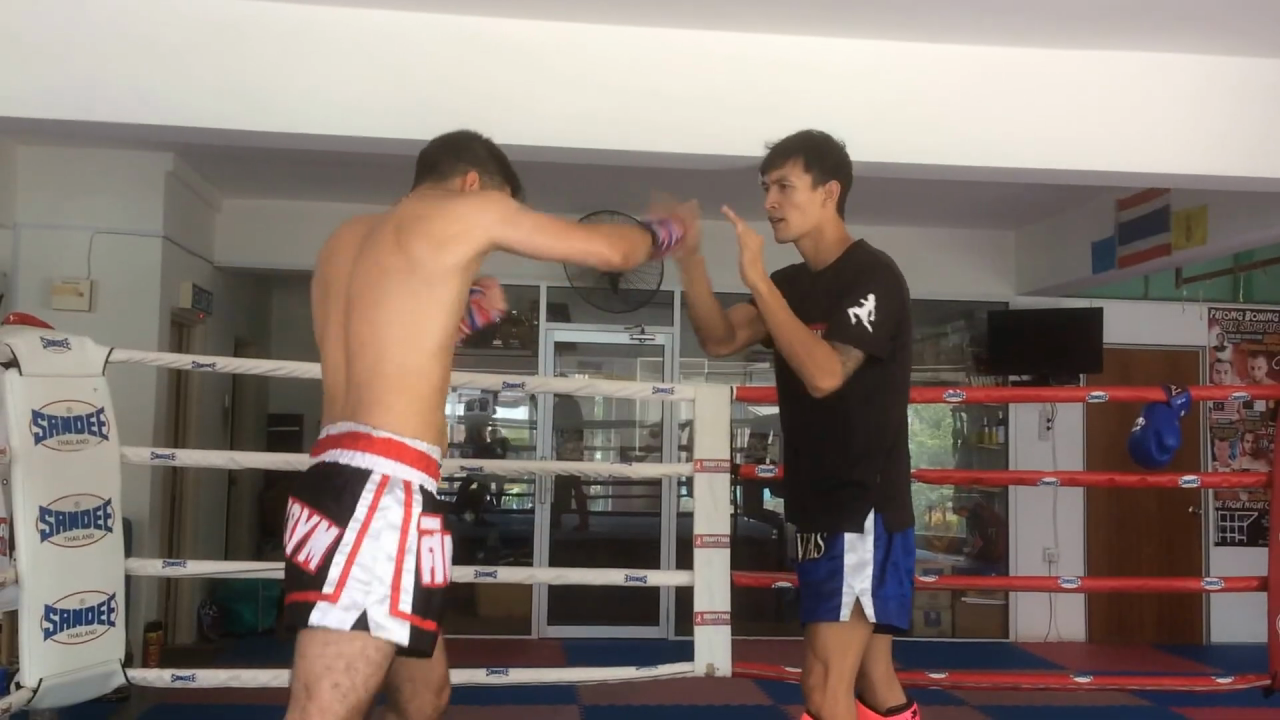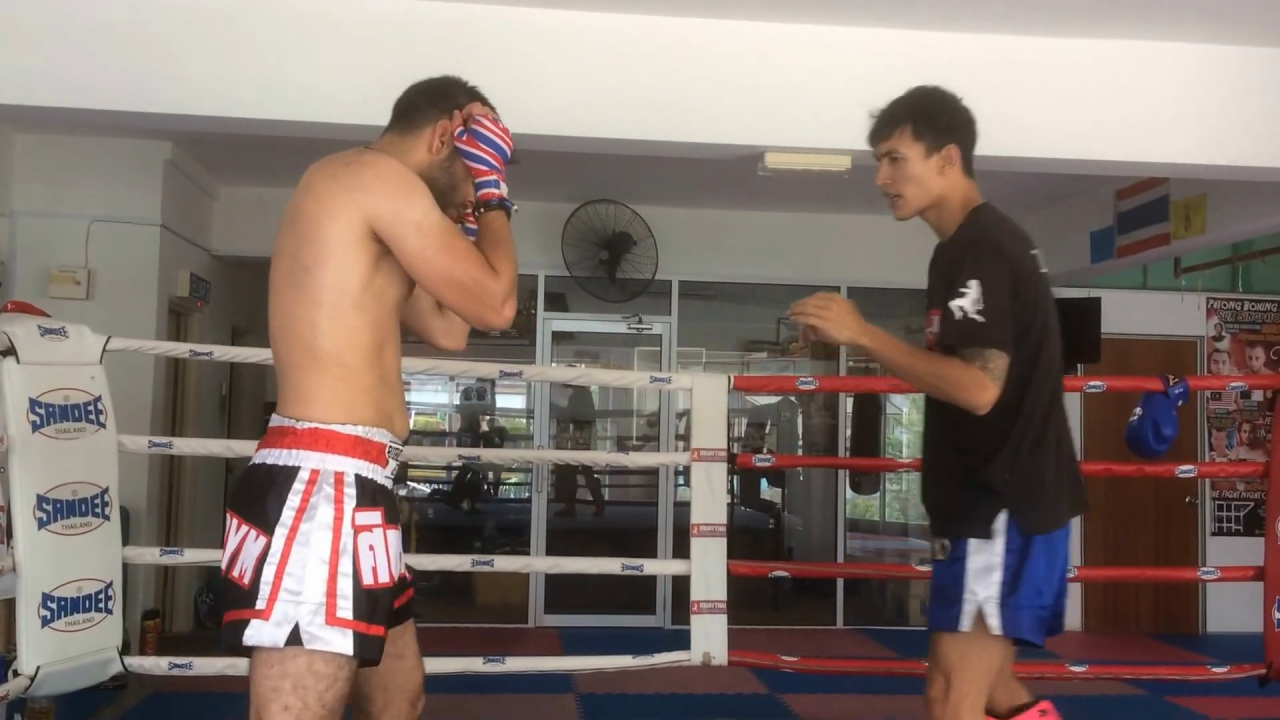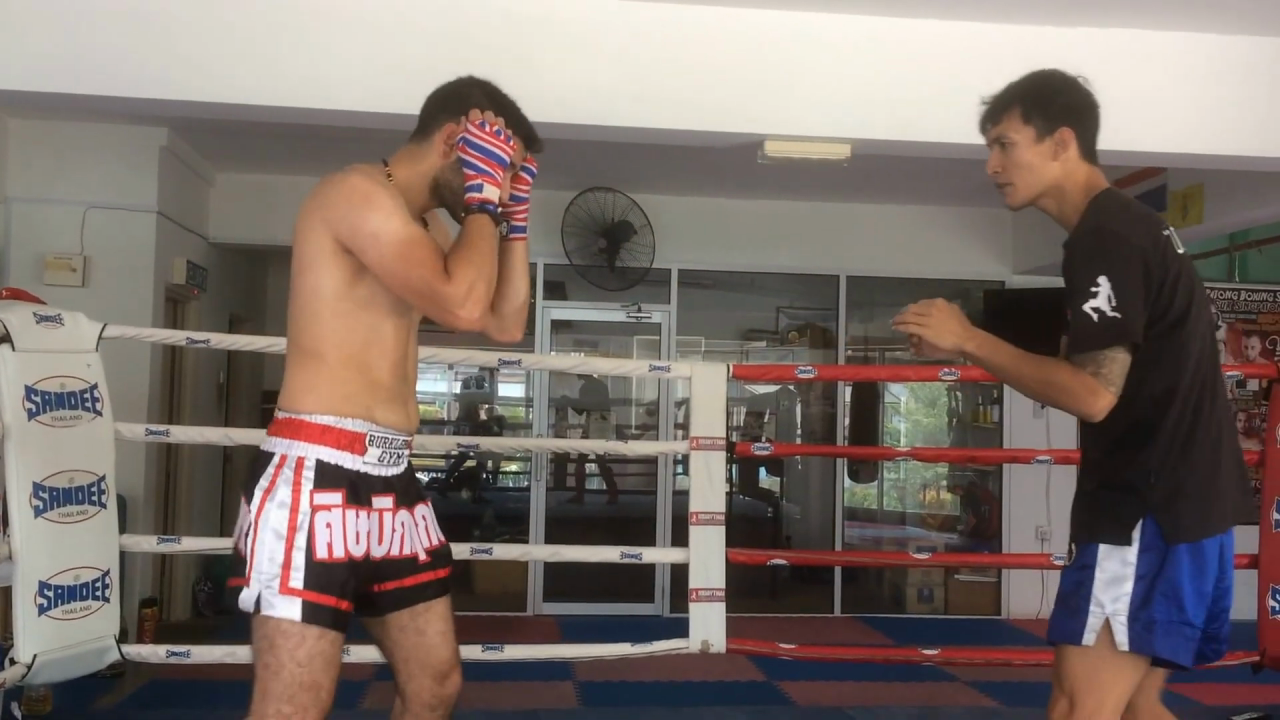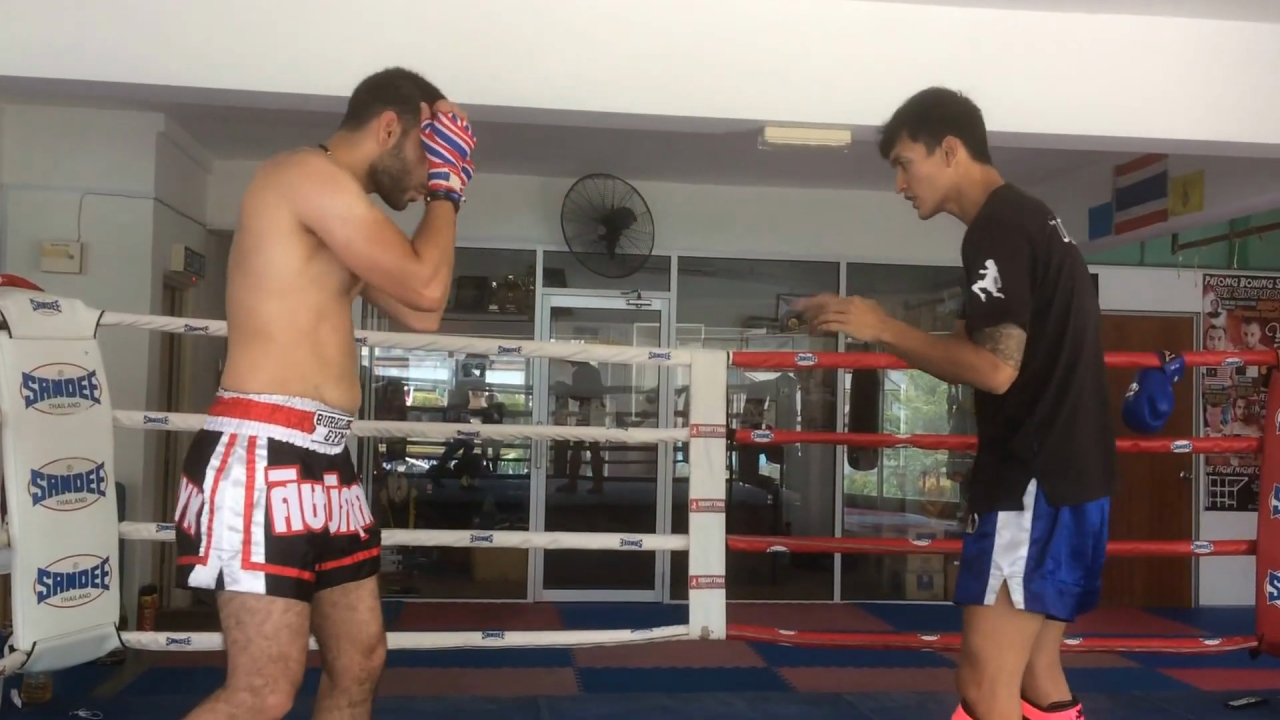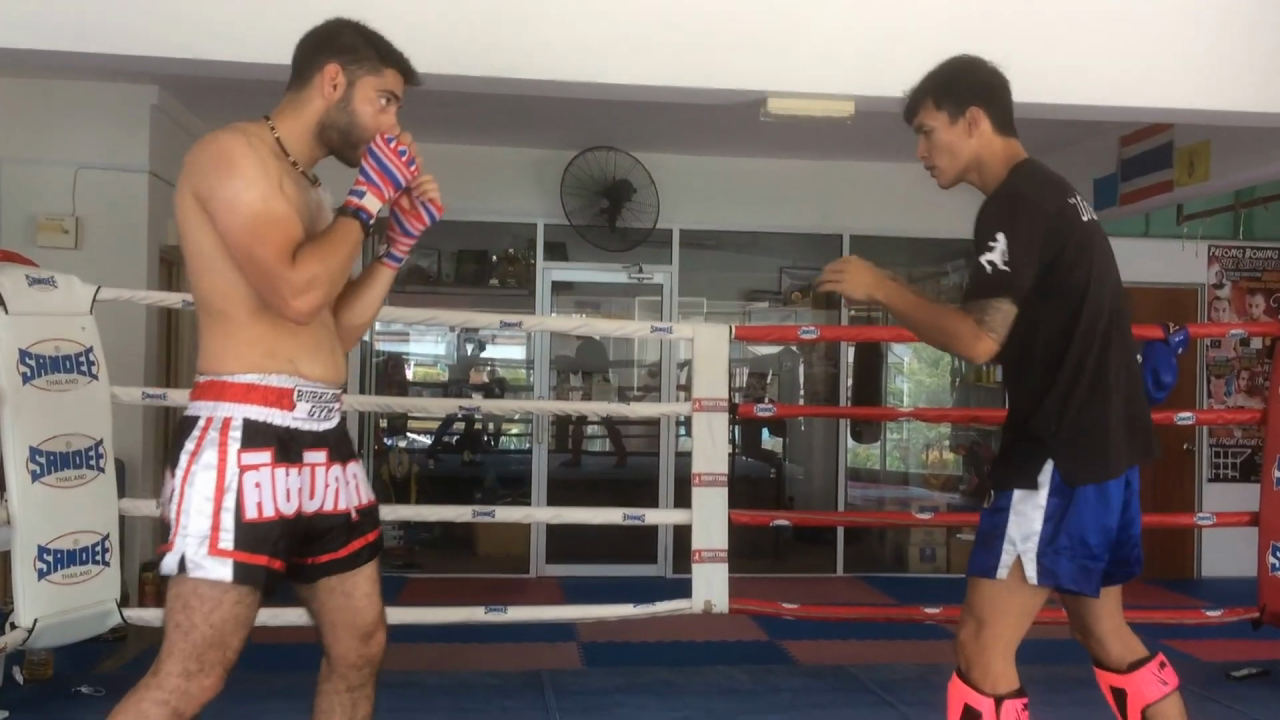
dt=1s
person 1, frame 1
left shoulder: (347, 239)
right shoulder: (463, 210)
right elbow: (608, 250)
right wrist: (661, 231)
left hip: (344, 481)
right hip: (380, 488)
person 1, frame 2
left shoulder: (358, 200)
right shoulder: (375, 175)
left elbow: (447, 328)
right elbow: (494, 304)
left wrist: (465, 215)
right wrist: (491, 188)
left hip: (347, 488)
right hip: (322, 486)
person 1, frame 3
left shoulder: (415, 229)
right shoulder: (359, 192)
left elbow: (506, 323)
right elbow: (463, 305)
left wrist: (511, 214)
right wrist: (484, 196)
left hip: (388, 478)
right hip: (316, 473)
person 1, frame 4
left shoulder: (333, 209)
right shoulder: (310, 173)
left elbow: (421, 315)
right elbow: (424, 287)
left wrist: (442, 189)
right wrist: (445, 184)
left hip: (318, 458)
right hip: (261, 453)
left knee: (359, 663)
person 1, frame 5
left shoulder: (307, 189)
right shoulder: (233, 153)
right elbow: (296, 293)
left wrist: (400, 239)
right wrist: (368, 197)
left hip: (322, 443)
right hip: (244, 439)
left knee: (358, 648)
person 2, frame 1
left shoulder: (871, 274)
right shoulder: (796, 281)
left elbow: (822, 374)
right elbow: (718, 339)
left wrist: (758, 280)
right wrist: (689, 257)
left hip: (860, 506)
right hip: (825, 506)
person 2, frame 2
left shoulder: (983, 252)
right shoulder: (957, 250)
left elbow: (979, 389)
right elbow: (943, 367)
left wrist: (861, 331)
right wrist: (845, 344)
left hip: (1002, 508)
right hip: (1004, 504)
person 2, frame 3
left shoulder: (1104, 239)
right shoulder: (1127, 230)
left elbow: (1093, 394)
right elbow: (1088, 377)
left wrist: (970, 341)
right wrist: (969, 345)
left hip: (1146, 507)
right hip: (1183, 500)
person 2, frame 4
left shoulder: (997, 231)
right shoulder: (1032, 222)
left elbow: (995, 369)
right elbow: (983, 355)
left wrist: (885, 329)
right wrist: (866, 323)
left hip: (1035, 482)
right hip: (1073, 479)
person 2, frame 5
left shoulder: (1015, 204)
right shoulder: (1052, 197)
left elbow: (977, 339)
left wrist: (878, 289)
right wrist: (892, 296)
left hip: (1060, 456)
right hip: (1105, 450)
left knee: (983, 644)
right knee: (1104, 632)
